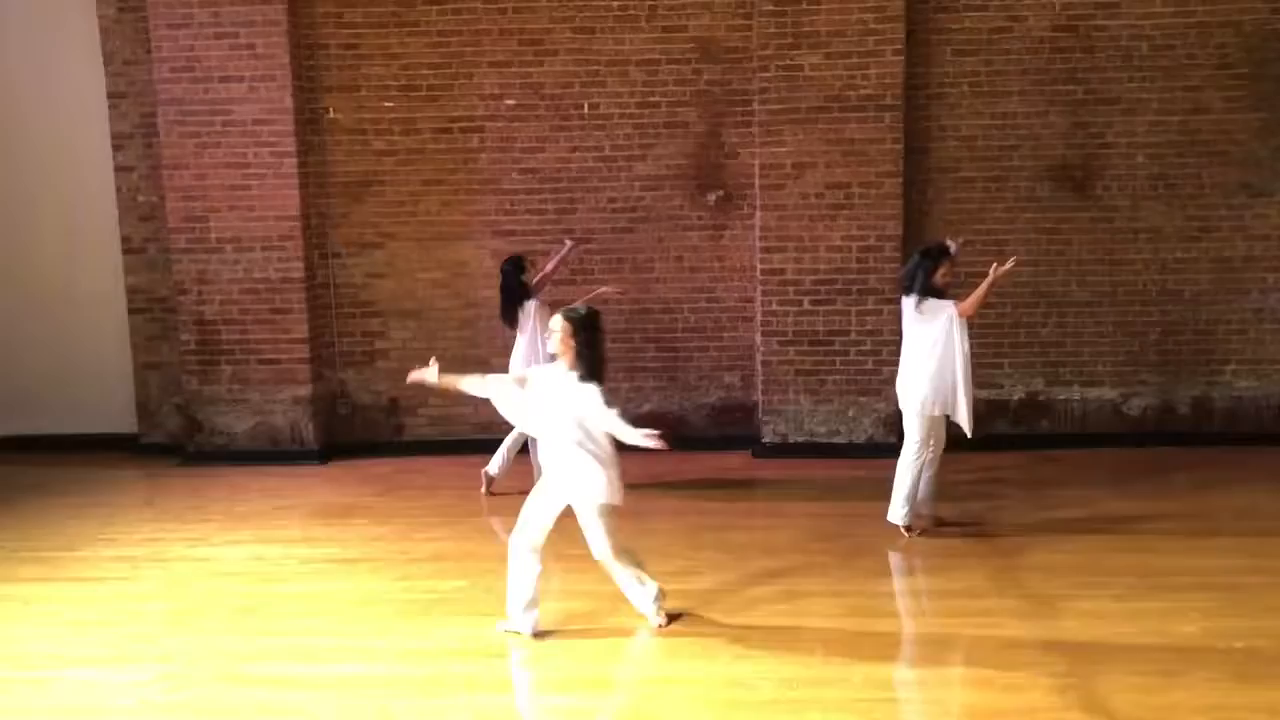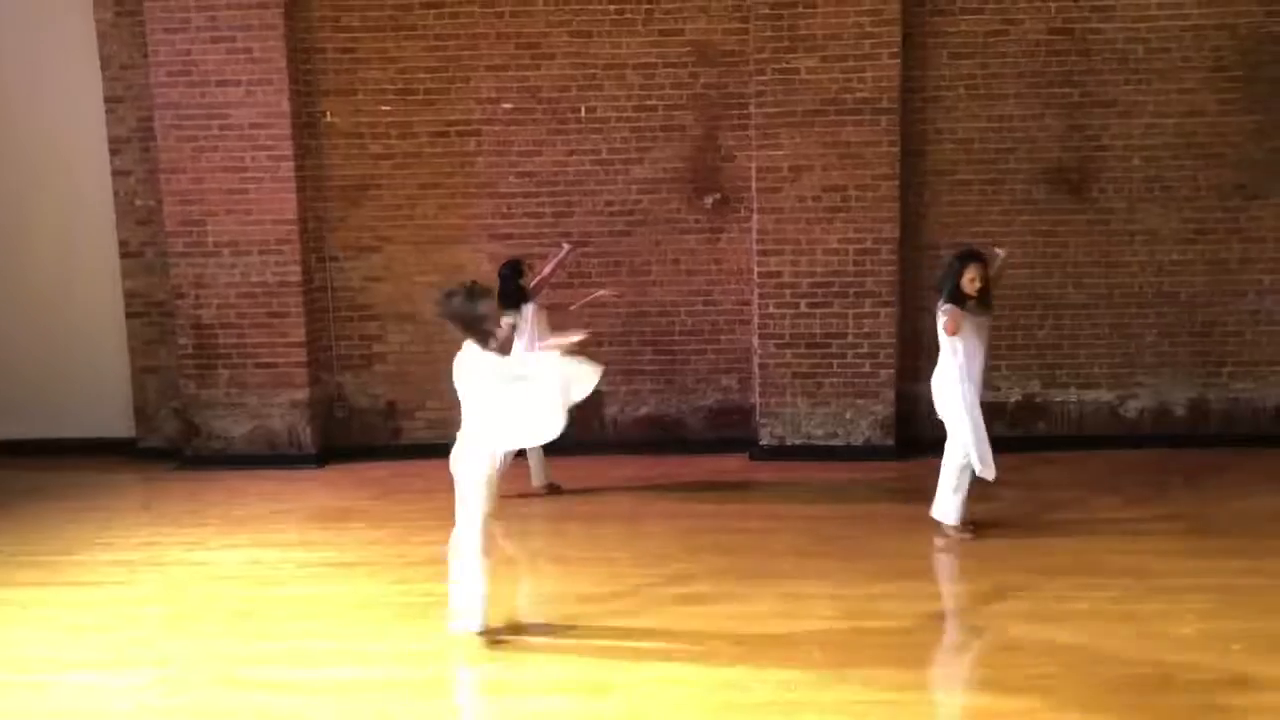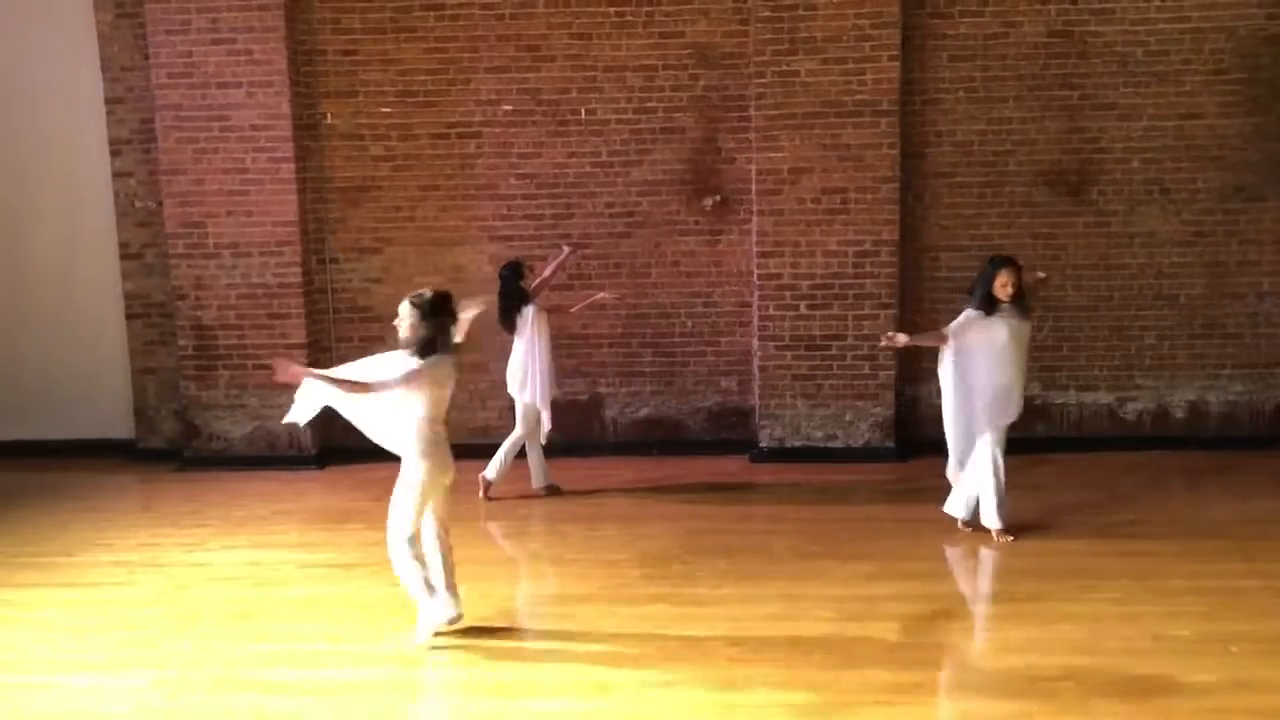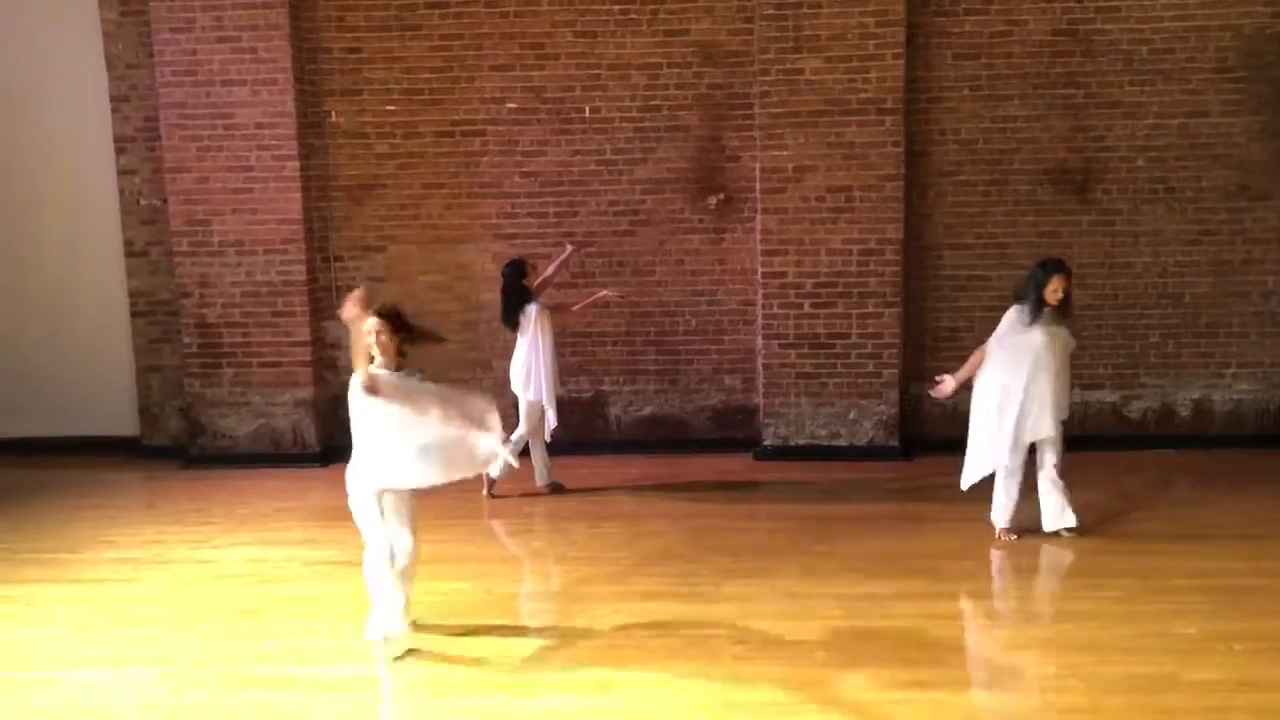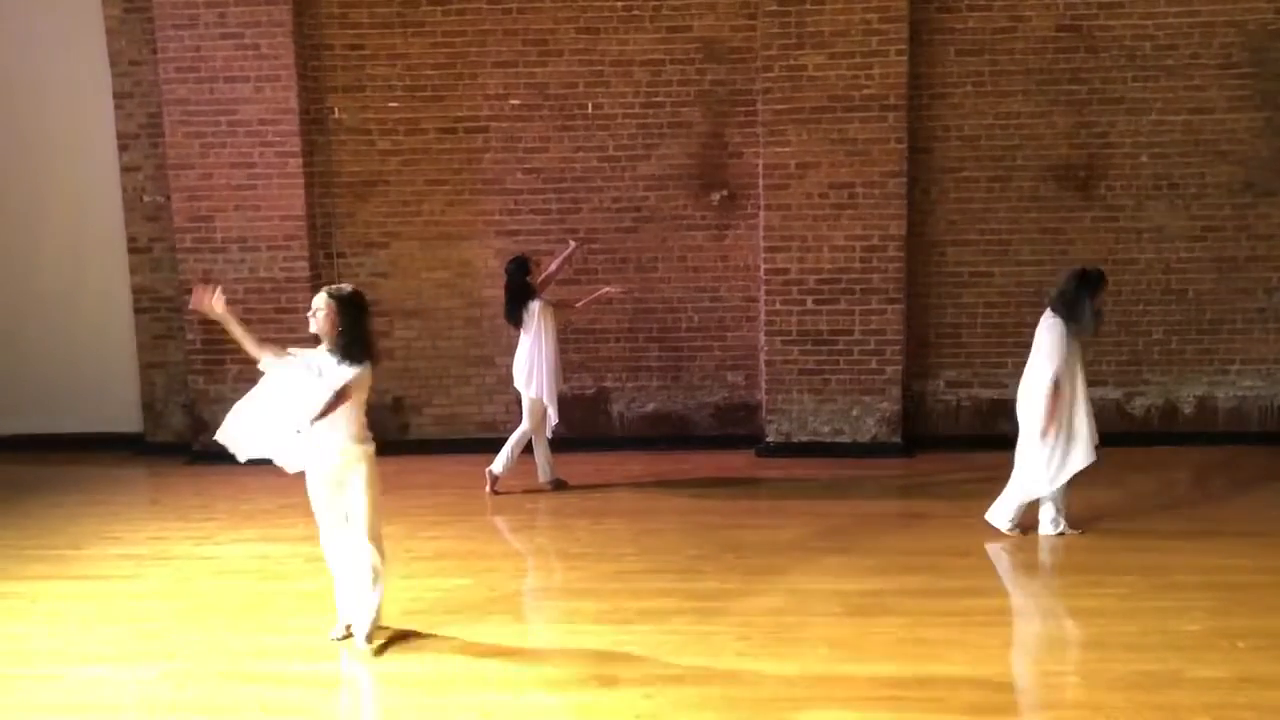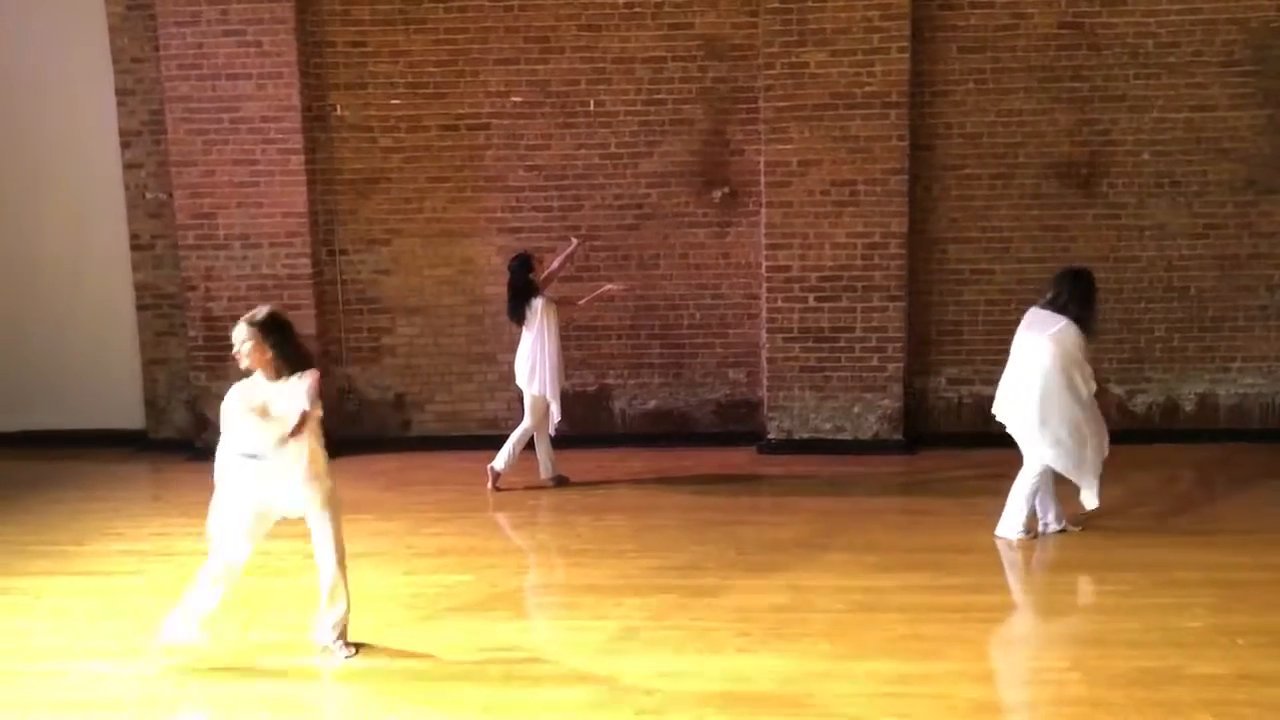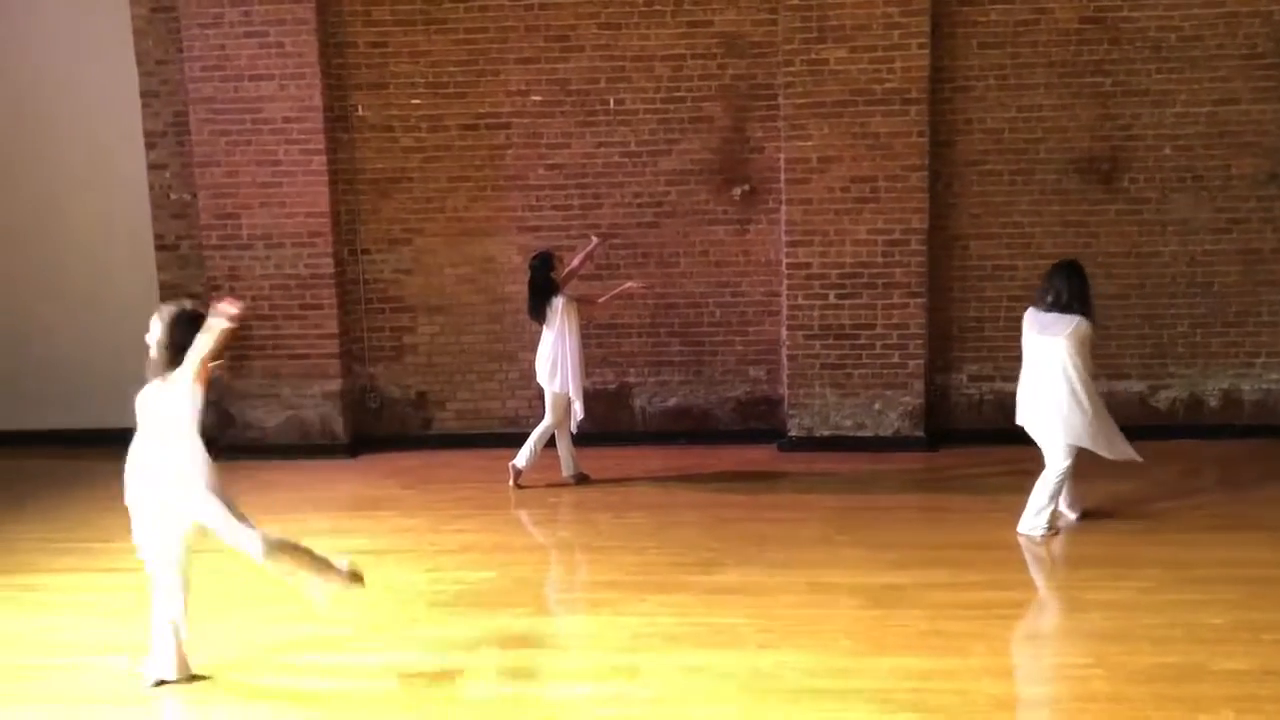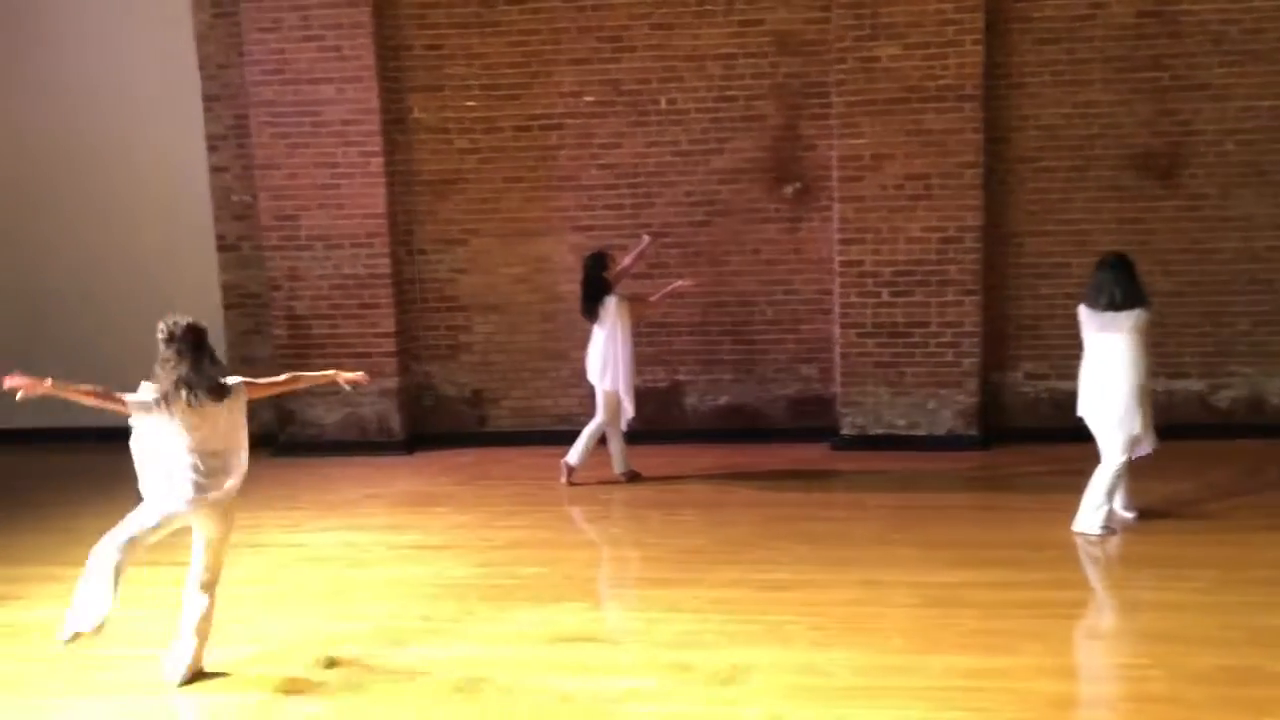
dt=0.4s
person 1, frame 1
left shoulder: (587, 386)
right shoulder: (543, 374)
left elbow: (606, 420)
right elbow: (493, 385)
left wrist: (637, 435)
right wrist: (440, 378)
left hip: (588, 477)
right hip: (555, 477)
left knee: (605, 550)
right knee: (523, 542)
left ankle: (651, 604)
right ankle: (521, 618)
person 1, frame 2
left shoulder: (476, 351)
right shoulder: (476, 357)
right elbow: (520, 367)
left hip: (484, 453)
right hip: (480, 455)
left knee: (469, 530)
right knee: (473, 534)
left ankle: (465, 612)
right ankle: (470, 617)
person 1, frame 3
left shoulder: (423, 365)
right shoulder: (441, 358)
left elbow: (366, 386)
right elbow: (455, 337)
left wrist: (308, 375)
left hip: (424, 460)
right hip: (436, 457)
left knee: (401, 539)
right knee: (435, 535)
left ankle: (439, 610)
right ankle: (441, 610)
person 1, frame 4
left shoulder: (408, 378)
right shoulder: (366, 379)
left elbow: (443, 410)
right elbow: (362, 369)
right wrist: (355, 324)
left hip: (397, 480)
right hip: (366, 478)
left knee: (405, 551)
right knee: (380, 553)
left ankle: (383, 621)
right ankle: (388, 628)
person 1, frame 5
left shoulder: (358, 369)
right shoulder: (303, 360)
left elbow: (333, 401)
right elbow: (262, 351)
left wrist: (304, 424)
right wrist: (225, 317)
left hip: (354, 460)
right hip: (318, 463)
left knee: (364, 538)
right knee: (333, 540)
left ankle: (367, 619)
right ankle: (348, 614)
person 1, frame 6
left shoulder: (303, 382)
right shoulder: (241, 390)
left elbow: (301, 420)
right elbow: (247, 407)
left wrist: (275, 444)
left hip: (309, 484)
right hip: (261, 489)
left knee: (331, 563)
right knee: (226, 555)
left ankle: (333, 634)
right ankle: (188, 620)
person 1, frame 7
left shoulder: (184, 380)
right shoulder: (167, 383)
left elbow: (202, 352)
left wrist: (219, 322)
left hip: (193, 486)
right hip: (168, 493)
left knee: (255, 544)
right knee: (165, 575)
left ankle: (335, 573)
right ankle: (170, 662)
person 1, frame 8
left shoulder: (160, 400)
right shoulder: (231, 392)
left elbow: (105, 398)
right elbow: (284, 382)
left wrist: (47, 387)
right wrist: (336, 375)
left hip: (174, 497)
right hip: (217, 503)
left knee: (110, 550)
right knee: (203, 583)
left ankle: (90, 615)
right ankle: (184, 665)
person 2, frame 1
left shoulder: (916, 300)
right shoulder: (922, 304)
right elbow: (966, 309)
left wrist: (948, 256)
right wrist: (991, 279)
left hip: (931, 387)
right hip: (920, 387)
left knee: (934, 446)
right knee: (917, 448)
left ankle: (921, 507)
right ankle: (901, 515)
person 2, frame 2
left shoulder: (977, 306)
right shoulder: (949, 308)
left elbow: (986, 281)
right elbow: (950, 329)
left wrist: (996, 264)
right wrist: (953, 319)
left hip: (967, 388)
right hip: (953, 389)
left knee: (958, 449)
right knee: (966, 450)
left ankle: (952, 512)
right ankle: (949, 516)
person 2, frame 3
left shoulder: (1019, 311)
right shoulder: (977, 315)
right elbow: (946, 335)
left wrist: (1035, 284)
right wrist: (911, 340)
left hip: (1009, 397)
right hip: (985, 397)
left knee: (981, 456)
right knee: (991, 457)
left ankle: (960, 509)
right ankle: (994, 521)
person 2, frame 4
left shoulder: (1058, 318)
right shoulder: (1019, 315)
right elbow: (987, 351)
right wrist: (956, 379)
left hip: (1049, 404)
right hip: (1020, 403)
left knee: (1051, 461)
right knee: (1012, 460)
left ankle: (1057, 520)
right ankle: (1002, 521)
person 2, frame 5
left shoulder: (1059, 320)
right shoulder: (1058, 327)
right elbow: (1052, 375)
right wrist: (1048, 416)
left hip: (1047, 404)
right hip: (1044, 406)
left knee: (1057, 464)
right knee: (1038, 465)
left ankle: (1052, 522)
right ankle: (1001, 515)
person 2, frame 6
left shoulder: (1033, 315)
right shoulder: (1070, 331)
right elbow: (1082, 374)
right wrist: (1098, 392)
left hip: (1013, 398)
right hip: (1032, 404)
left knee: (1040, 461)
right knee: (1037, 464)
left ankle: (1051, 521)
right ankle: (1011, 526)
person 2, frame 7
left shoulder: (1031, 316)
right shoulder: (1080, 325)
right elbow: (1081, 363)
left hip: (1031, 400)
right hip: (1060, 404)
left knee: (1059, 457)
right knee: (1060, 463)
left ankle: (1067, 508)
right ankle: (1033, 522)
person 2, frame 8
left shoulder: (1085, 313)
right shoulder: (1139, 316)
left hip: (1093, 397)
right hip: (1121, 400)
left knee: (1115, 454)
right knee: (1115, 459)
left ankle: (1121, 507)
right ankle: (1090, 521)
person 3, frame 1
left shoulder: (530, 299)
right shoulder: (527, 298)
right elbow: (549, 271)
left wrist: (597, 293)
right wrist: (569, 248)
left hip: (533, 368)
right hip: (529, 369)
left ankle: (542, 477)
right ankle: (491, 472)
person 3, frame 2
left shoulder: (530, 304)
right shoulder: (526, 301)
left elbow: (566, 309)
right elbow: (546, 275)
left wrist: (595, 296)
right wrist: (566, 251)
left ankle: (541, 480)
person 3, frame 3
left shoulder: (530, 307)
right shoulder: (525, 302)
left elbow: (565, 312)
right elbow: (547, 276)
left wrist: (595, 299)
right wrist: (566, 254)
left hip: (531, 374)
right hip: (526, 374)
left knee: (533, 431)
right knee: (523, 431)
left ankle: (541, 482)
right ankle: (489, 476)
person 3, frame 4
left shoulder: (534, 305)
right shoulder: (529, 302)
left elbow: (569, 309)
right elbow: (550, 274)
left wrist: (598, 297)
right wrist: (569, 253)
left hip: (534, 372)
right hip: (530, 373)
left knee: (537, 429)
right knee: (526, 429)
left ankle: (545, 479)
right ankle: (492, 474)
person 3, frame 5
left shoulder: (537, 302)
right shoulder: (532, 299)
left elbow: (571, 305)
right elbow: (554, 273)
left wrist: (601, 294)
right wrist: (572, 250)
left hip: (537, 369)
right hip: (533, 369)
left knee: (539, 425)
right knee: (529, 426)
left ankle: (548, 476)
right ankle: (495, 470)
person 3, frame 6
left shoulder: (537, 300)
right shoulder: (536, 299)
right elbow: (554, 269)
left wrist: (603, 291)
right wrist: (574, 248)
left hip: (538, 366)
right hip: (535, 367)
left knee: (541, 422)
right knee: (531, 423)
left ankle: (550, 472)
right ankle: (497, 467)
person 3, frame 7
left shoulder: (556, 297)
right shoulder: (558, 299)
right wrist: (598, 251)
left hip: (557, 363)
right hip: (556, 365)
left knee: (562, 420)
right knee: (552, 420)
left ankle: (571, 470)
right ankle: (519, 464)
person 3, frame 8
left shoulder: (605, 296)
right shoulder: (612, 300)
left elbow: (631, 274)
right elbow: (644, 293)
left hip: (607, 362)
right hip: (608, 364)
left knee: (614, 417)
right knee: (604, 418)
left ankle: (622, 468)
right ankle: (571, 462)
